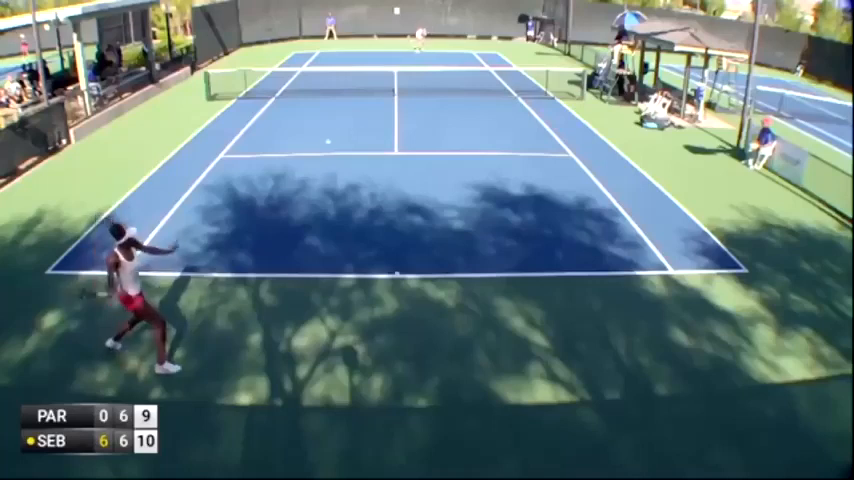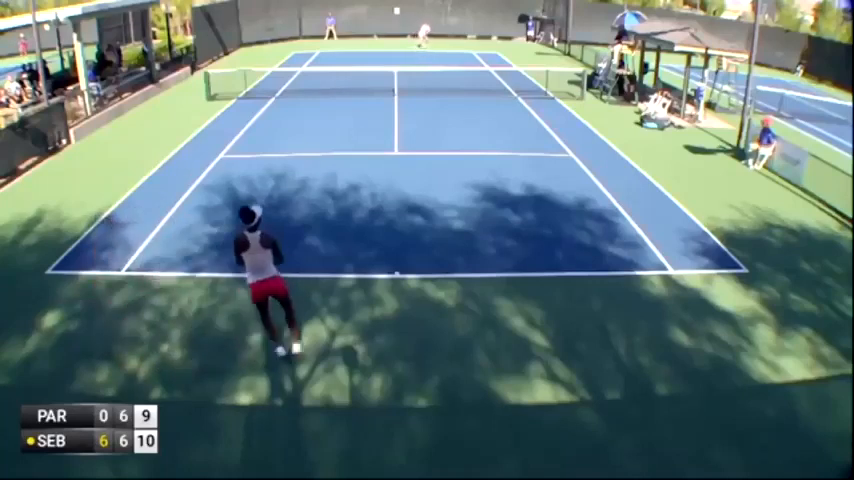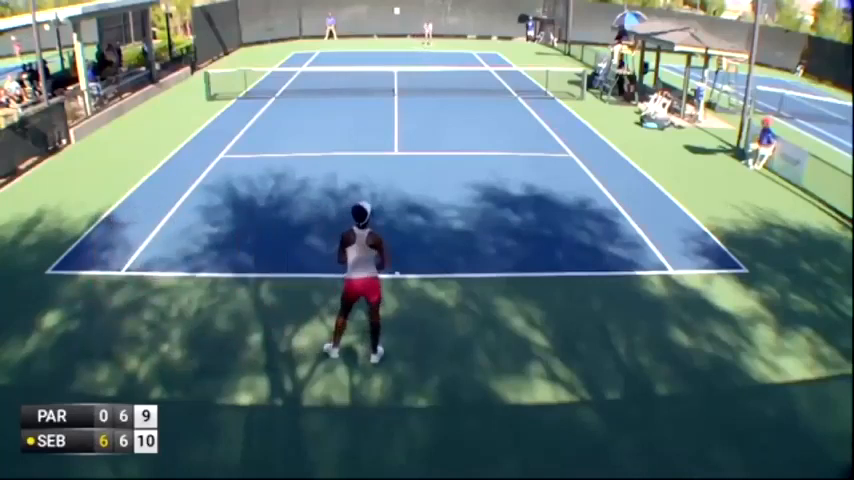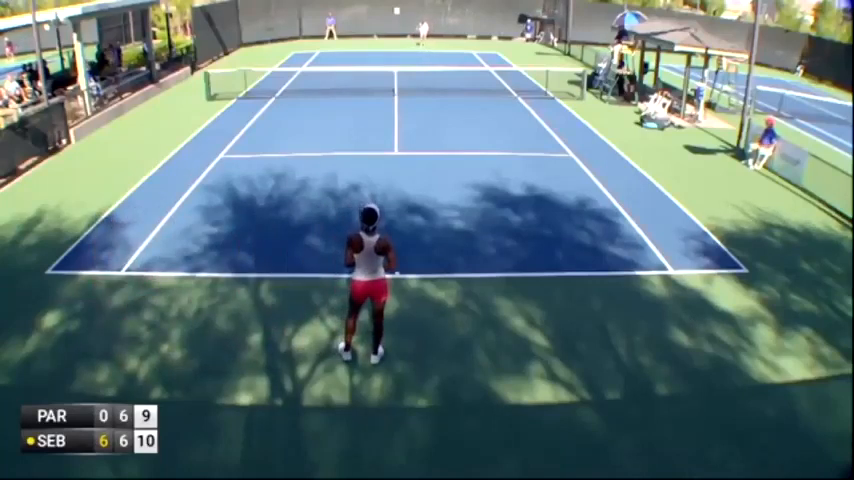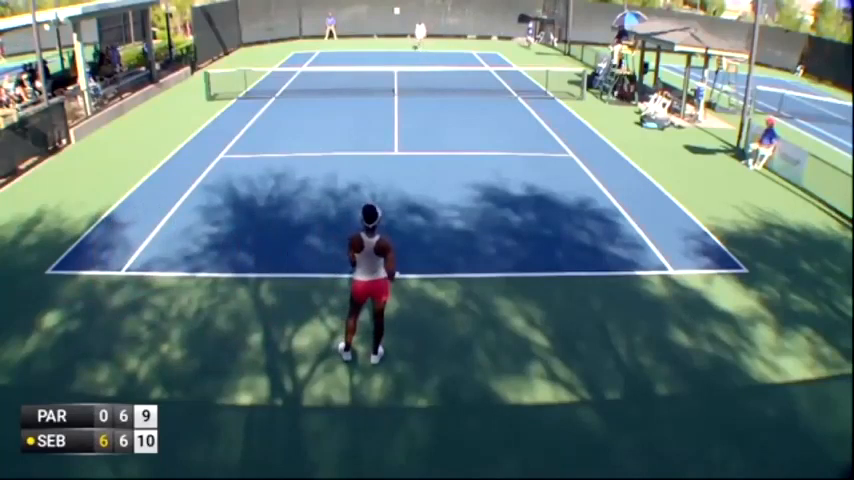
dt=1s
person 1, frame 1
left shoulder: (132, 246)
right shoulder: (113, 257)
left elbow: (148, 249)
right elbow: (110, 279)
left wrist: (168, 251)
right wrist: (113, 289)
left hip: (136, 293)
right hip: (131, 297)
left knee: (138, 317)
right knee: (160, 323)
left ankle: (114, 341)
right ankle: (161, 364)
person 1, frame 2
left shoulder: (238, 240)
right shoulder: (266, 238)
left elbow: (240, 262)
right elbow: (280, 259)
left hip: (256, 285)
right hip: (274, 281)
left knee: (264, 316)
right knee: (289, 310)
left ankle: (279, 346)
right ankle: (295, 343)
person 1, frame 3
left shoulder: (346, 236)
right shoulder: (375, 238)
left elbow: (341, 259)
right elbow: (385, 263)
left hip: (352, 282)
right hip: (371, 282)
left knee: (343, 314)
right knee: (374, 316)
left ankle: (333, 348)
right ankle: (375, 353)
person 1, frame 4
left shoulder: (353, 239)
right shoulder: (384, 242)
left elbow: (348, 263)
right elbow: (392, 266)
right wrist: (379, 265)
left hip: (359, 283)
right hip: (378, 283)
left knee: (352, 315)
right knee: (378, 318)
left ankle: (347, 349)
right ankle: (375, 353)
person 1, frame 5
left shoulder: (354, 240)
right shoulder: (384, 243)
left elbow: (352, 263)
right elbow: (391, 270)
right wrist: (390, 279)
left hip: (360, 283)
right hip: (379, 284)
left knee: (352, 315)
right knee: (378, 319)
left ankle: (347, 349)
right ankle: (375, 353)
